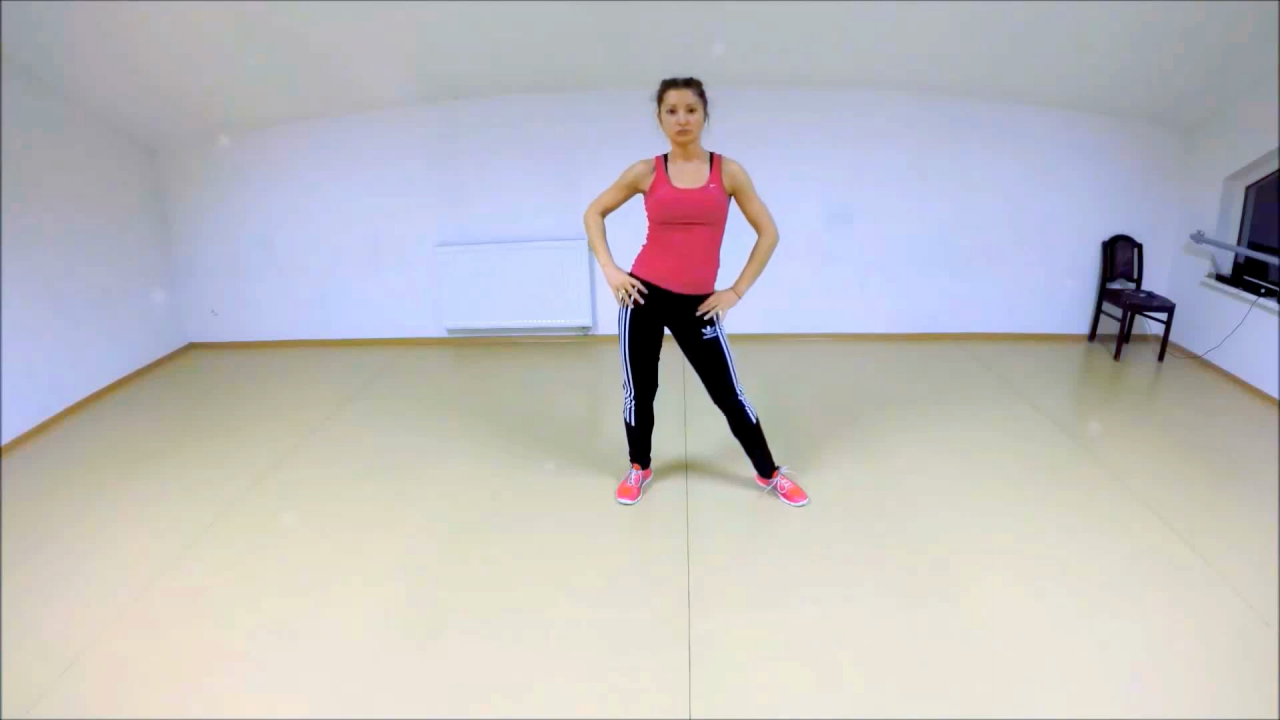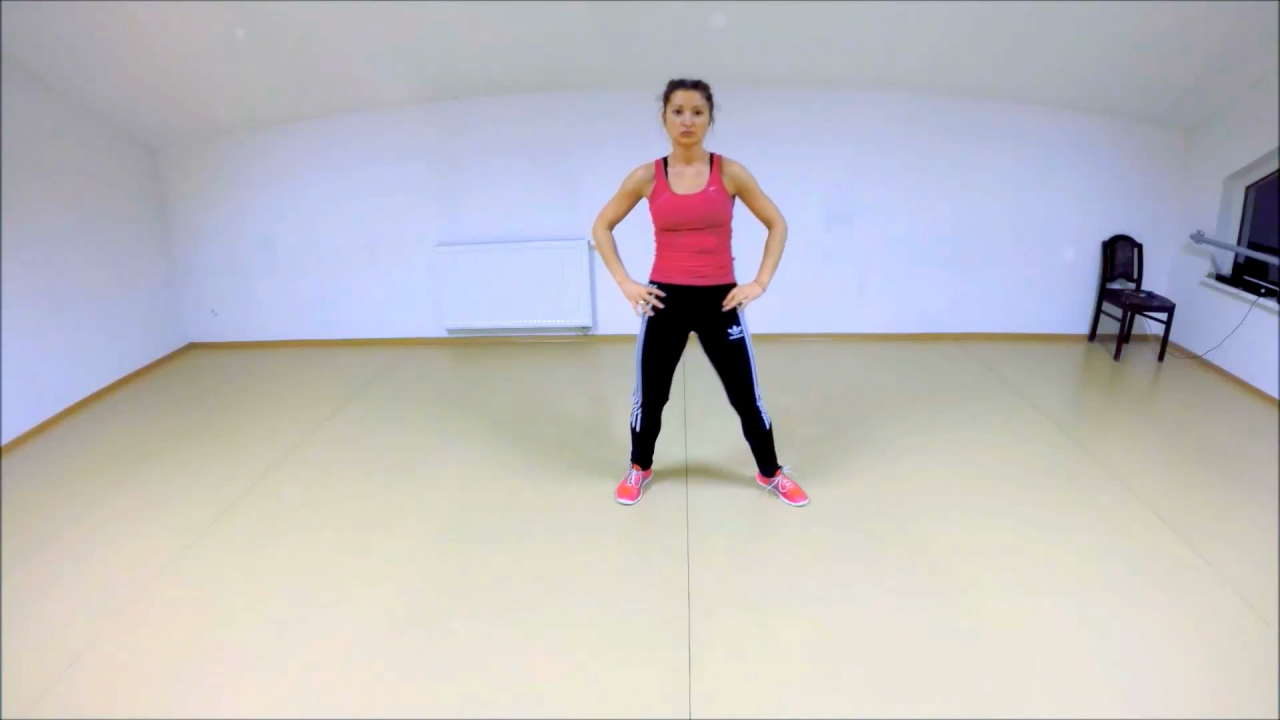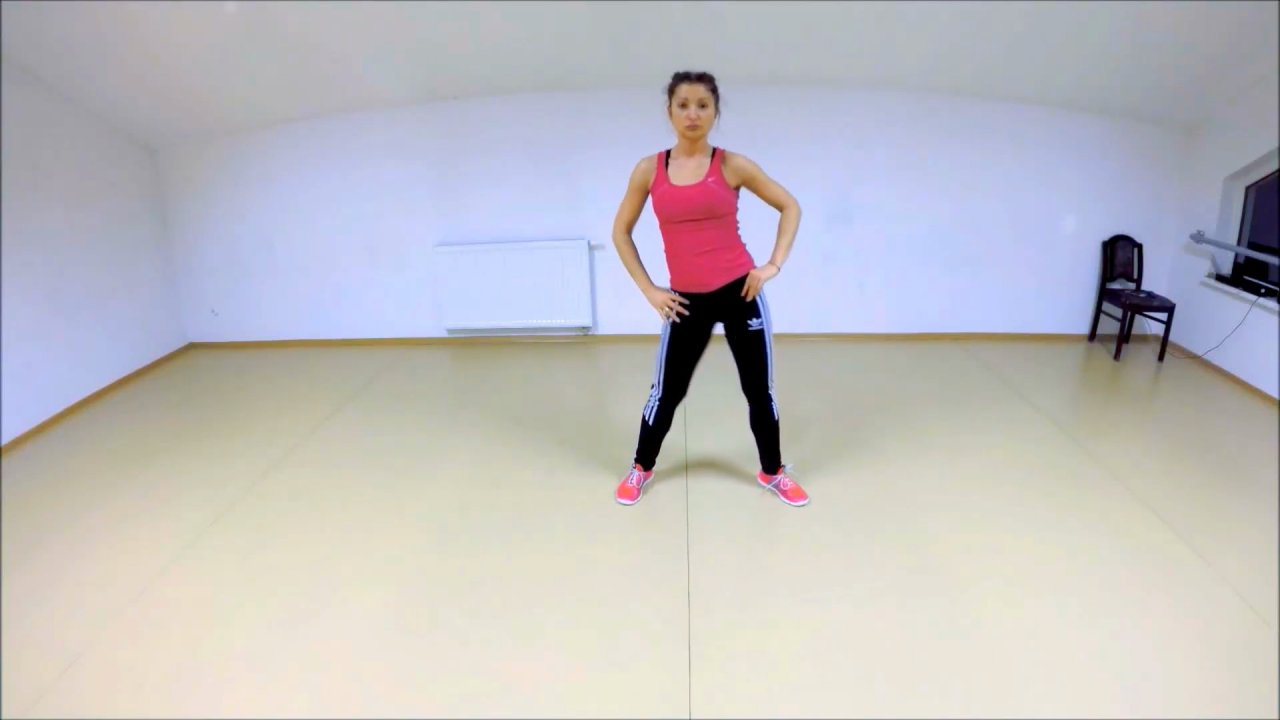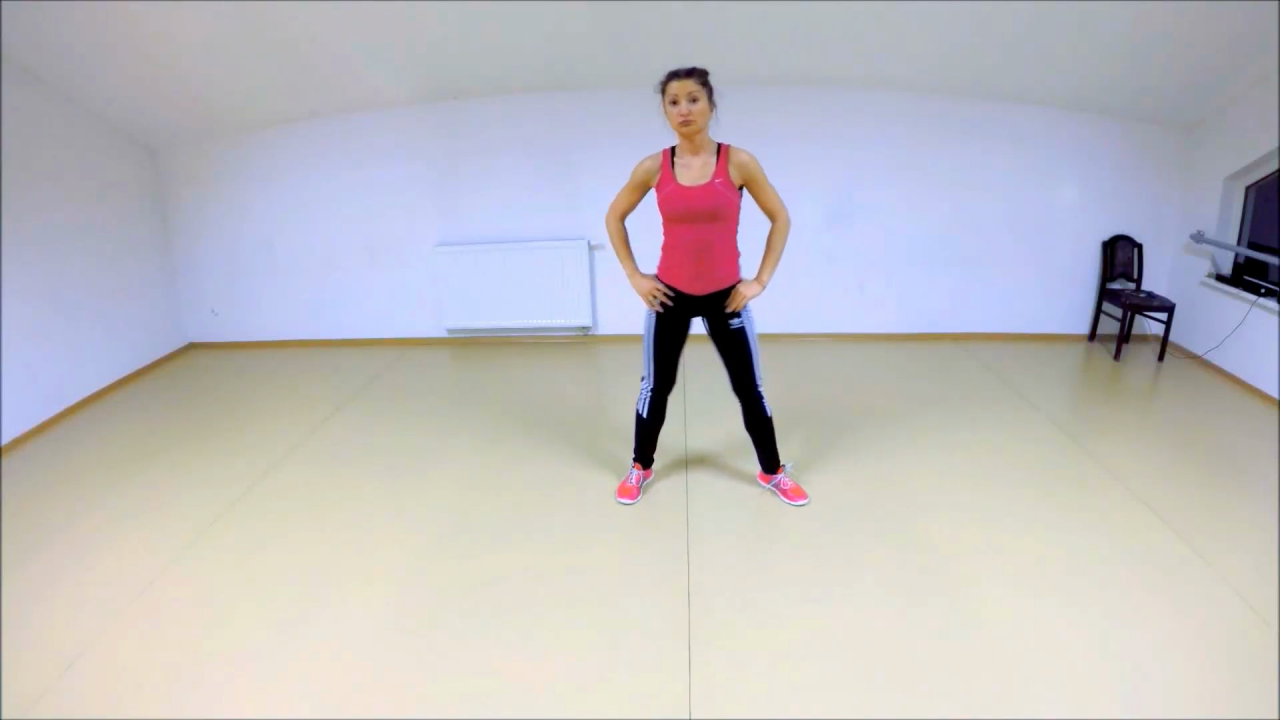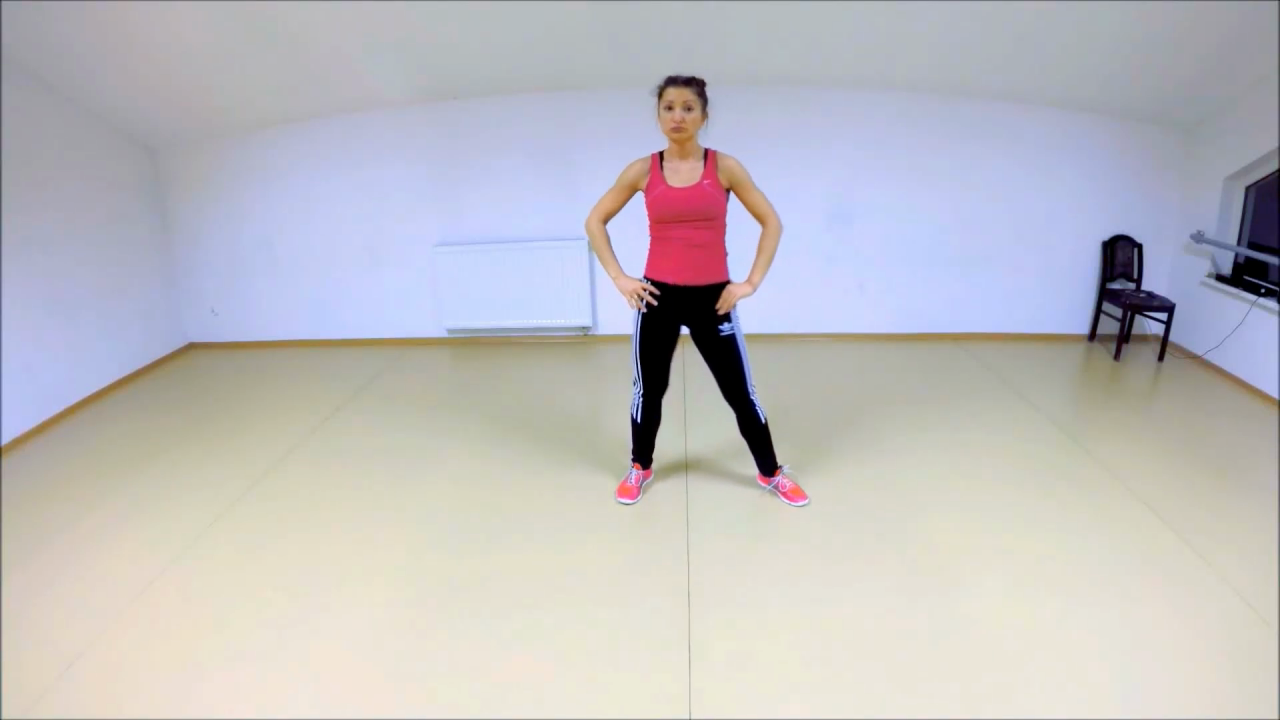
dt=0.5s
person 1, frame 1
left shoulder: (728, 171)
right shoulder: (645, 172)
left elbow: (768, 232)
right elbow: (594, 212)
left wrist: (737, 291)
right wrist: (609, 268)
left hip: (698, 304)
right hip: (644, 294)
left knee: (728, 395)
right knee: (639, 390)
left ankle: (769, 473)
right ankle: (639, 466)
person 1, frame 2
left shoulder: (729, 171)
right shoulder: (646, 176)
left elbow: (776, 224)
right elbow: (602, 227)
left wrist: (761, 280)
right wrist: (625, 283)
left hip: (720, 300)
right hip: (666, 300)
left knee: (746, 398)
right knee: (649, 397)
left ankle: (771, 472)
right ankle: (640, 467)
person 1, frame 3
left shoulder: (732, 165)
right shoulder: (649, 169)
left elbow: (790, 206)
right elbow: (621, 231)
left wrist: (775, 263)
right wrist: (649, 289)
left hip: (740, 292)
right hip: (689, 302)
left knee: (759, 390)
right knee: (667, 392)
left ankle: (772, 472)
right ankle: (642, 467)
person 1, frame 4
left shoulder: (739, 161)
right shoulder: (654, 167)
left elbow: (780, 220)
right elbow: (615, 216)
left wrist: (760, 281)
right wrist: (634, 274)
left hip: (724, 296)
right hip: (669, 294)
left knee: (749, 387)
right knee: (656, 383)
left ankle: (772, 472)
right ankle: (641, 467)
person 1, frame 5
left shoulder: (724, 167)
right shoulder: (642, 170)
left elbow: (771, 223)
right elbow: (596, 221)
left wrist: (751, 282)
right wrist: (618, 277)
left hip: (711, 300)
right hip: (658, 296)
left knee: (740, 392)
right knee: (649, 389)
left ankle: (770, 472)
right ankle: (640, 467)
